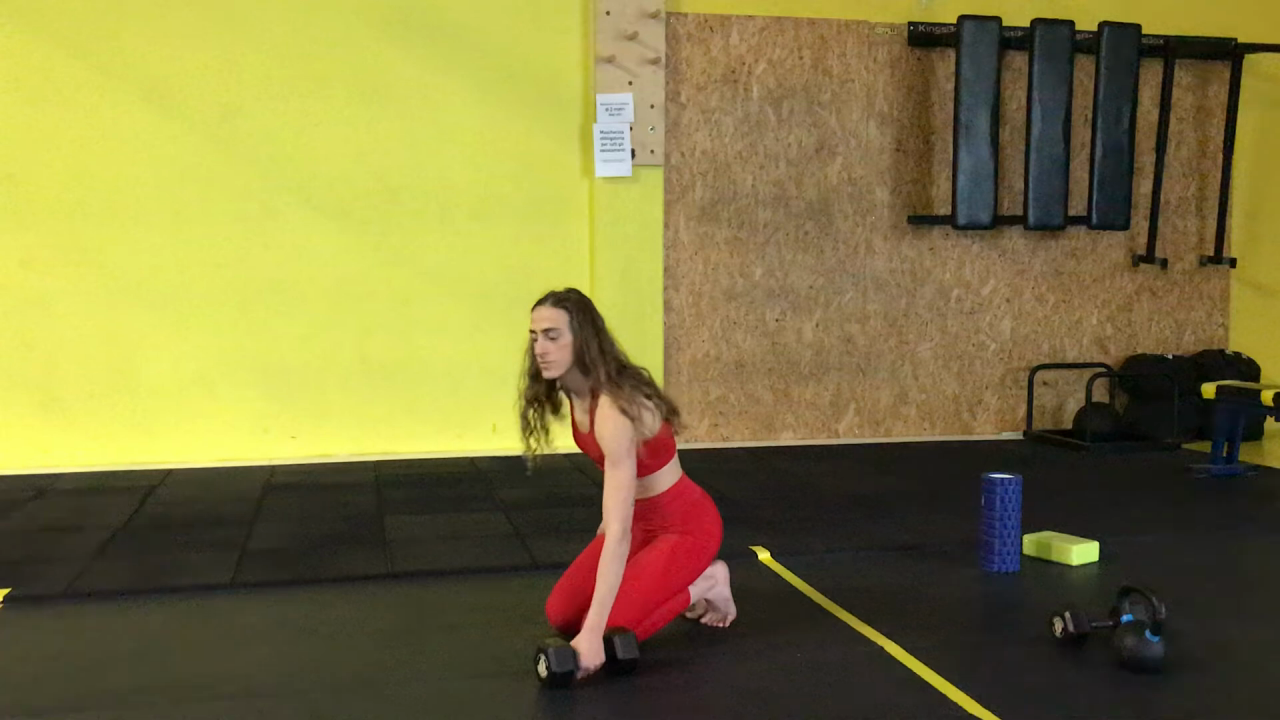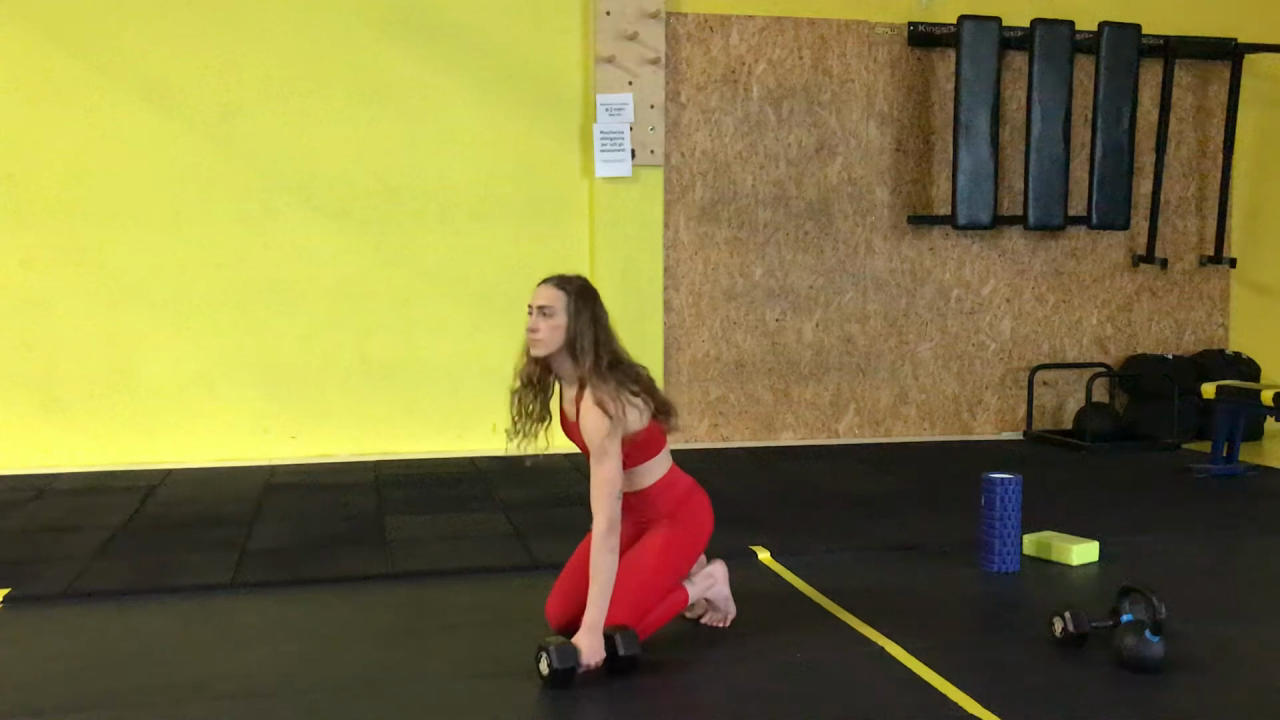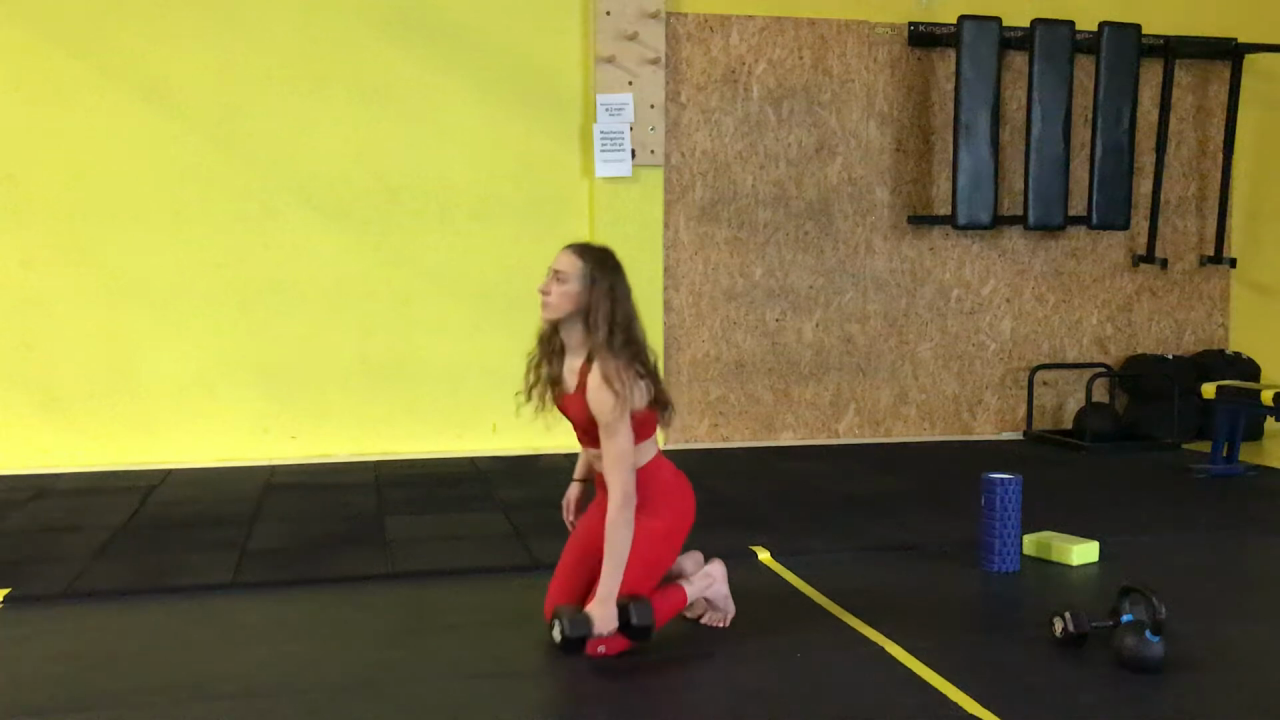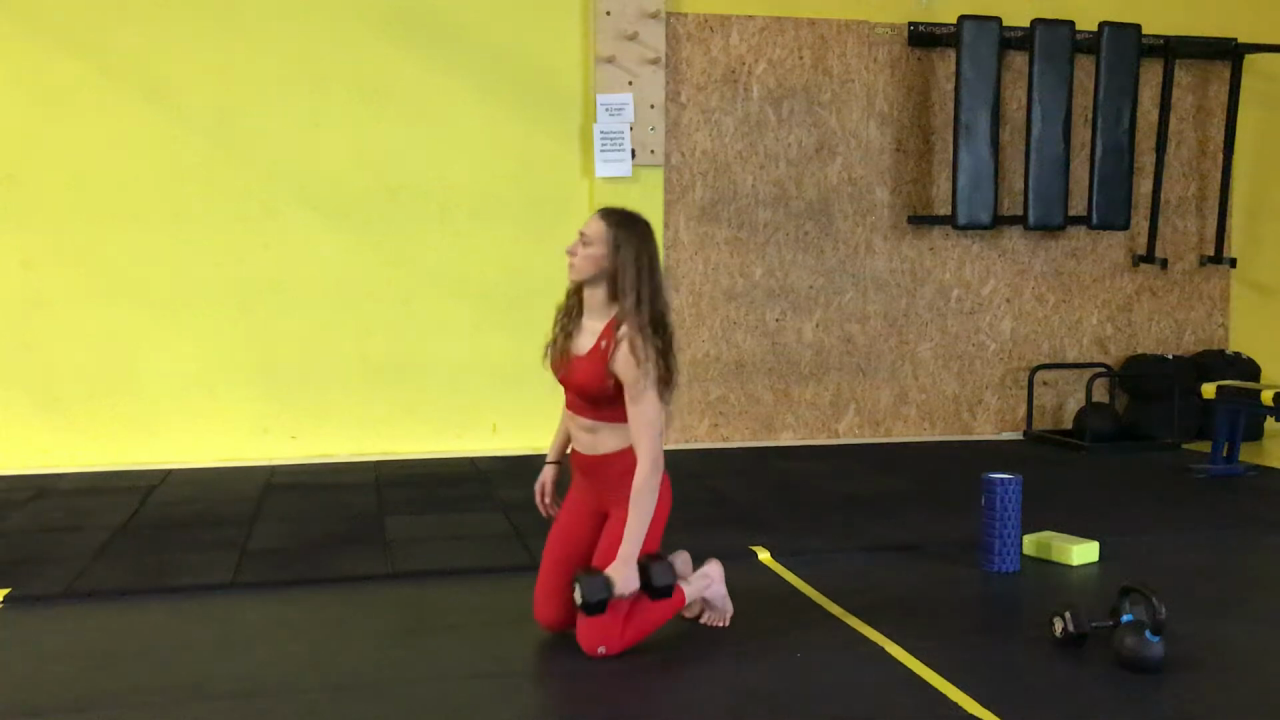
dt=0.2s
person 1, frame 1
left shoulder: (612, 409)
right shoulder: (574, 388)
left elbow: (619, 531)
left wrist: (593, 632)
right wrist: (610, 518)
left hip: (686, 528)
right hip: (642, 519)
left knee: (605, 637)
right knee: (560, 615)
left ankle: (705, 584)
right ankle: (668, 581)
person 1, frame 2
left shoulder: (598, 401)
right shoulder: (568, 378)
left elbow: (606, 525)
left wrist: (593, 630)
left hip: (677, 518)
right hip: (634, 512)
left knee: (601, 637)
right knee: (559, 617)
left ankle: (702, 583)
right ankle: (673, 573)
person 1, frame 3
left shoulder: (606, 376)
right shoulder: (565, 349)
left elbow: (623, 498)
left wrist: (607, 599)
right wrist: (579, 480)
left hip: (659, 504)
right hip: (611, 492)
left knee: (600, 637)
right knee: (558, 615)
left ankle: (702, 582)
right ankle: (674, 567)
person 1, frame 4
left shoulder: (628, 340)
right shoulder: (575, 315)
left elbow: (651, 459)
left wrist: (627, 560)
right wrist: (553, 460)
left hip: (632, 489)
right hip: (585, 483)
left knee: (598, 638)
right knee: (550, 616)
left ankle: (700, 583)
right ankle: (666, 569)
